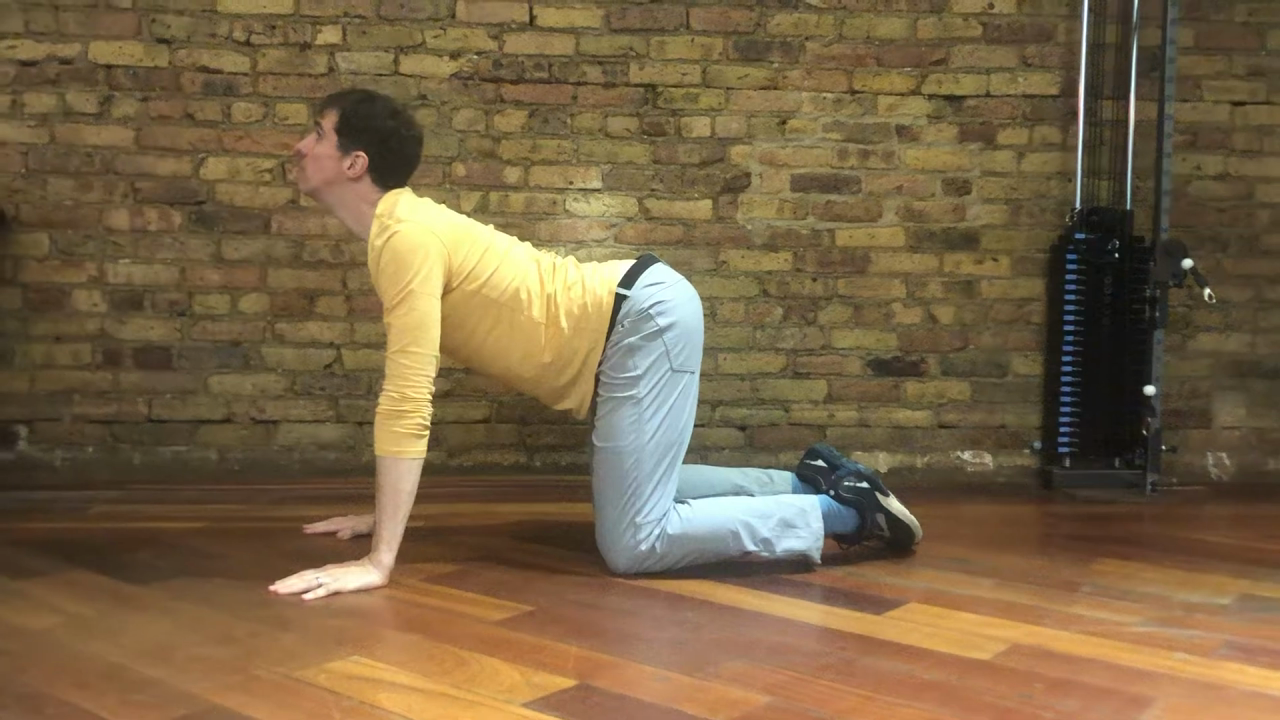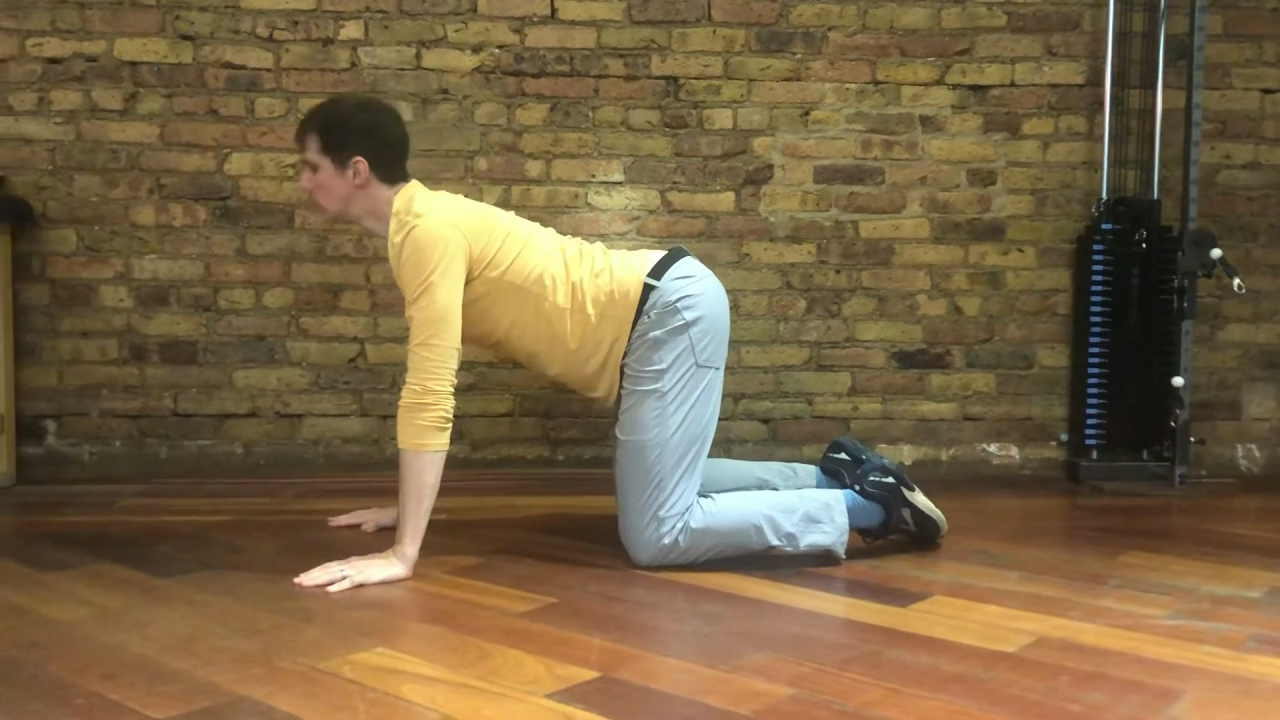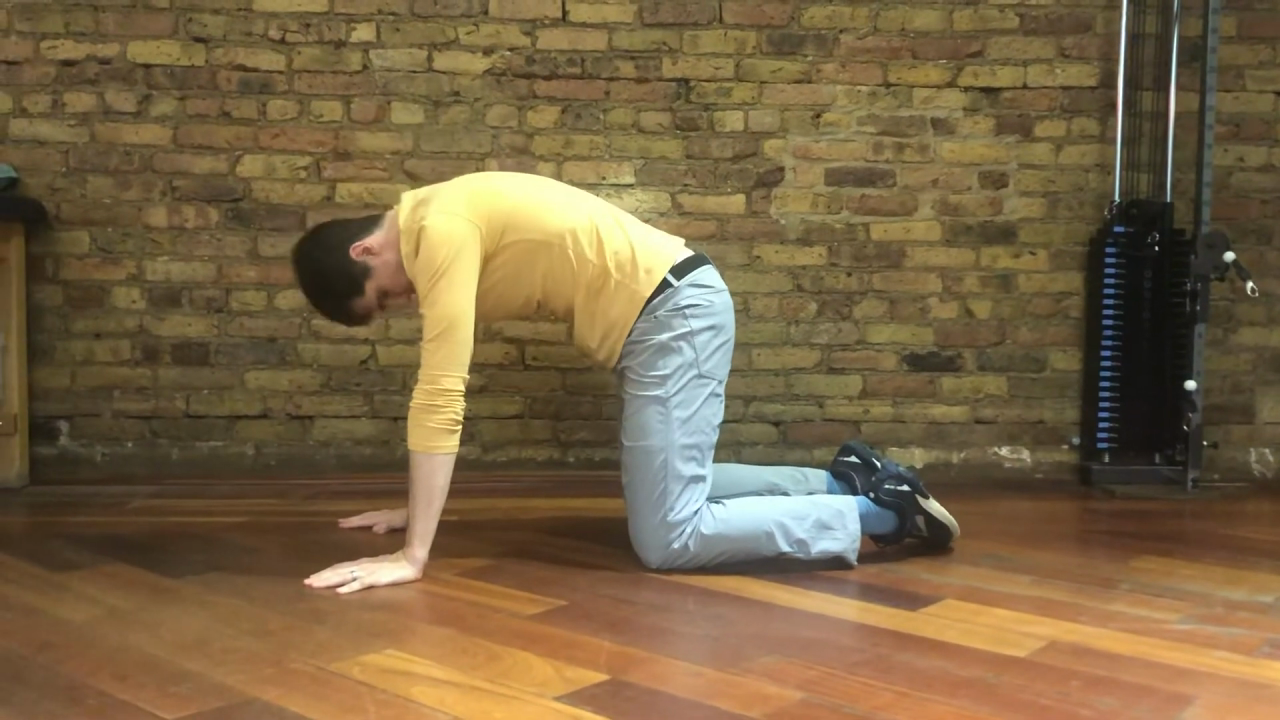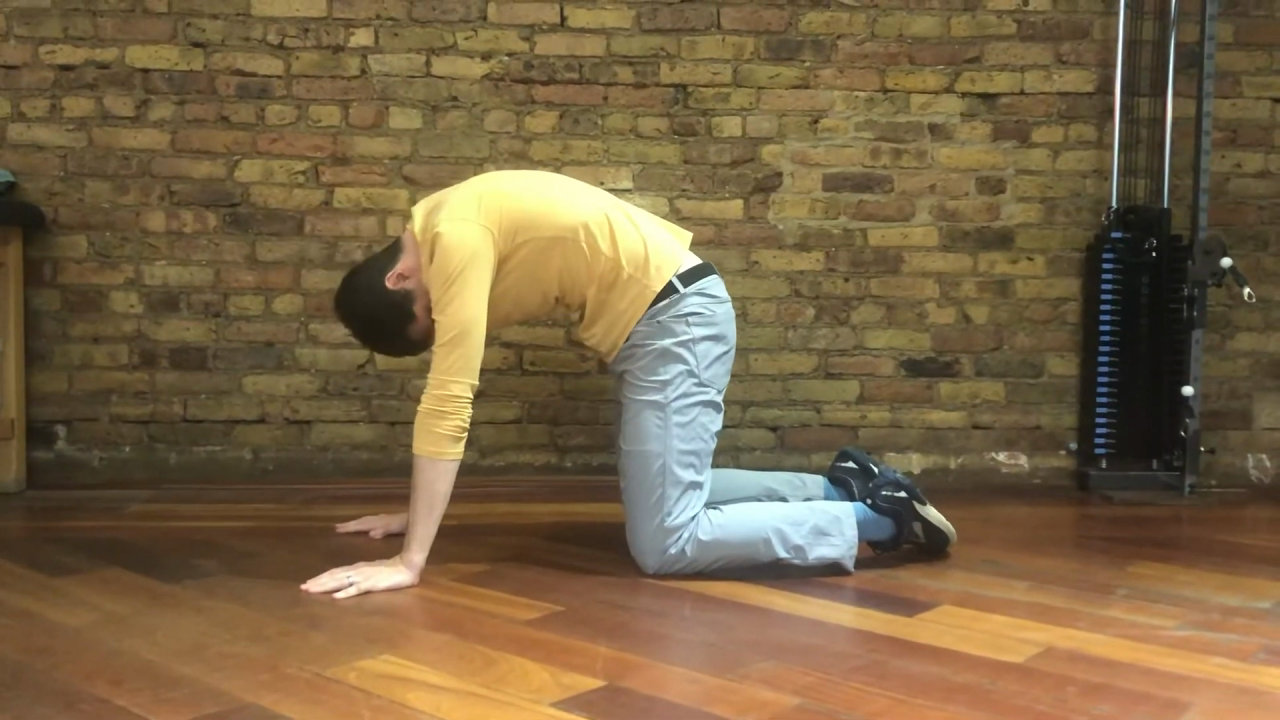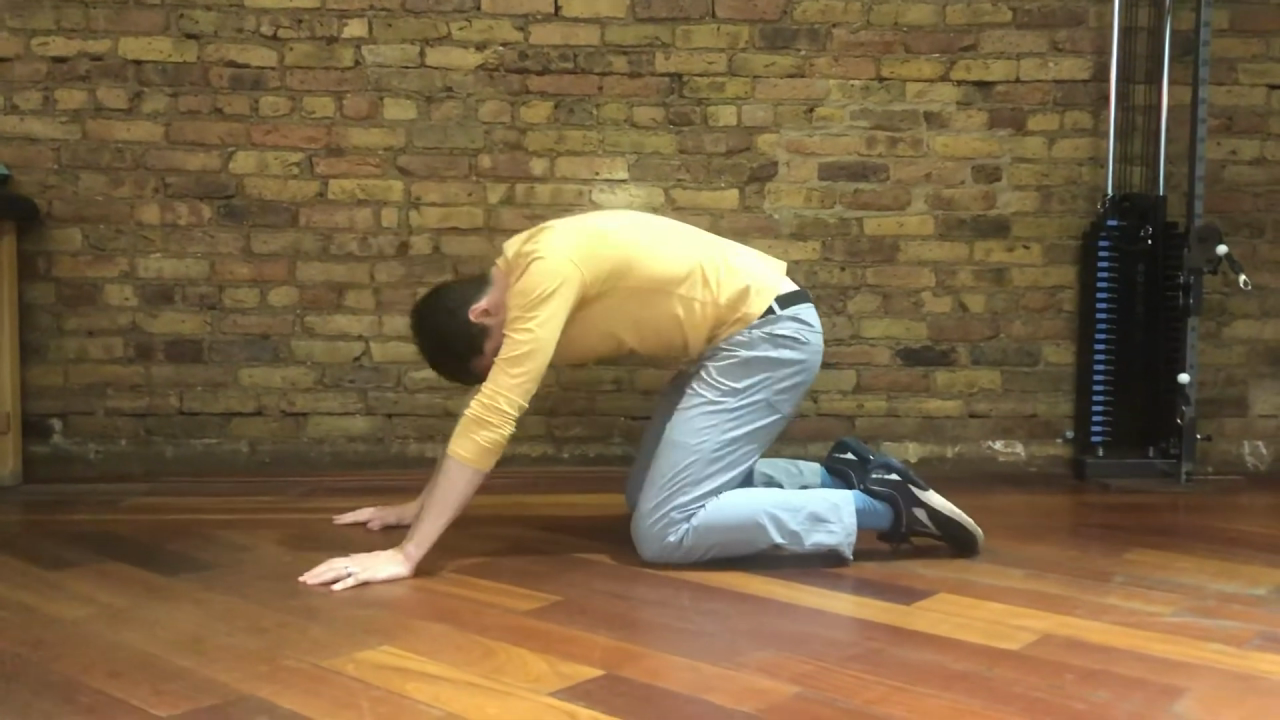
dt=1s
person 1, frame 1
left shoulder: (404, 236)
right shoulder: (400, 228)
left elbow: (406, 400)
right elbow: (405, 390)
left wrist: (378, 560)
right wrist: (382, 513)
left hip: (644, 315)
right hip: (633, 316)
left knee: (632, 544)
right knee: (636, 490)
left ankle: (841, 510)
right ankle: (807, 481)
person 1, frame 2
left shoulder: (424, 229)
right shoulder: (423, 221)
left elbow: (429, 394)
right elbow: (427, 384)
left wrist: (402, 552)
right wrist: (403, 506)
left hip: (671, 308)
right hip: (662, 308)
left knee: (655, 537)
right knee: (659, 482)
left ankle: (864, 506)
right ankle: (833, 476)
person 1, frame 3
left shoulder: (436, 230)
right shoulder: (437, 226)
left elbow: (440, 390)
right elbow: (442, 384)
left wrist: (411, 555)
right wrist: (415, 506)
left hip: (675, 311)
right hip: (663, 310)
left knee: (667, 540)
right knee: (668, 486)
left ankle: (875, 513)
right ankle: (846, 482)
person 1, frame 4
left shoulder: (452, 238)
right shoulder: (447, 230)
left elbow: (448, 400)
right elbow: (447, 396)
left wrist: (409, 560)
right wrist: (415, 513)
left hip: (675, 314)
right hip: (661, 315)
left knee: (665, 545)
right knee: (666, 490)
left ankle: (873, 517)
right ankle: (839, 489)
person 1, frame 5
left shoulder: (545, 269)
right shoulder: (528, 271)
left elbow: (493, 415)
right elbow: (488, 407)
left wrist: (406, 554)
right wrist: (417, 506)
left hip: (771, 331)
right hip: (737, 333)
left knee: (663, 531)
right knee: (651, 493)
left ankle: (879, 508)
right ankle: (838, 477)
